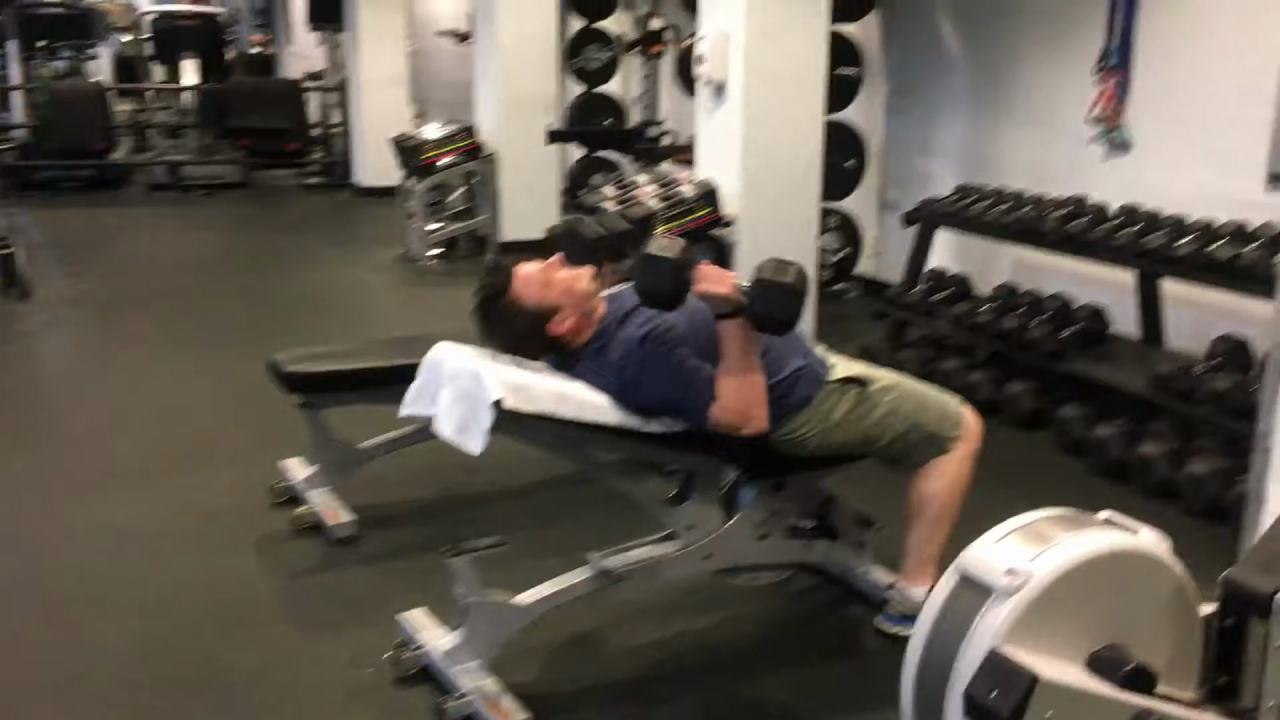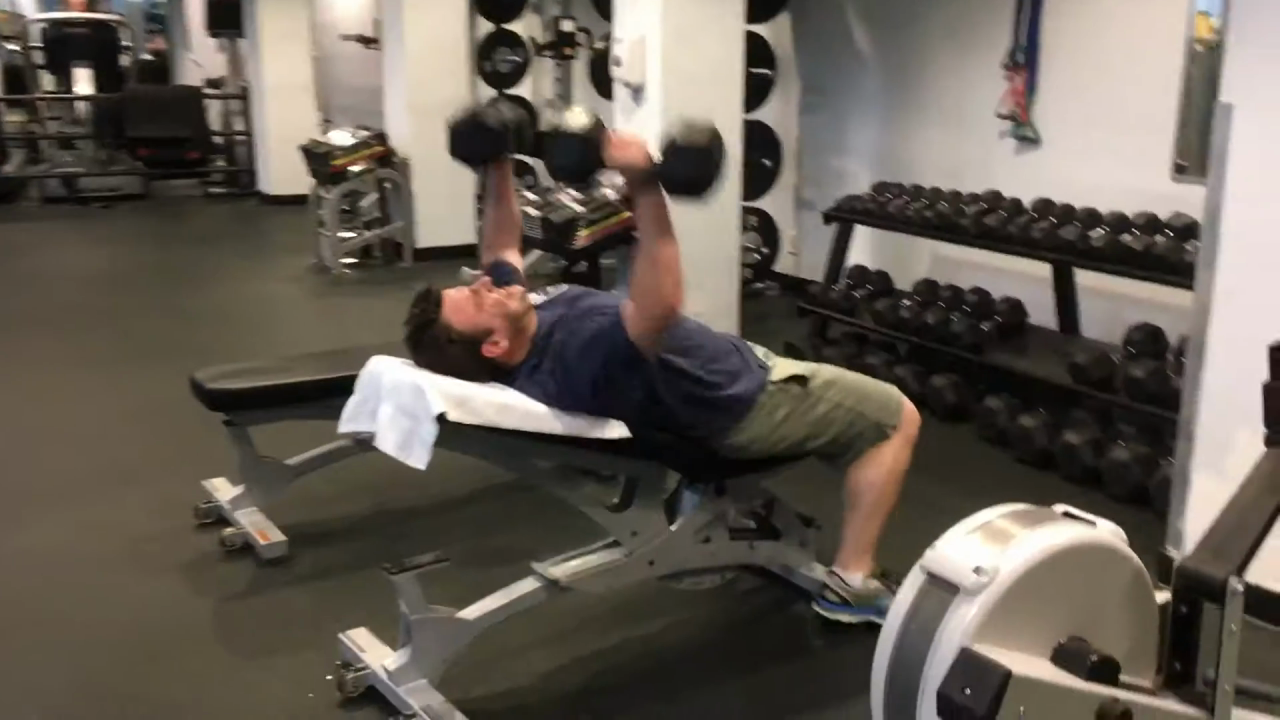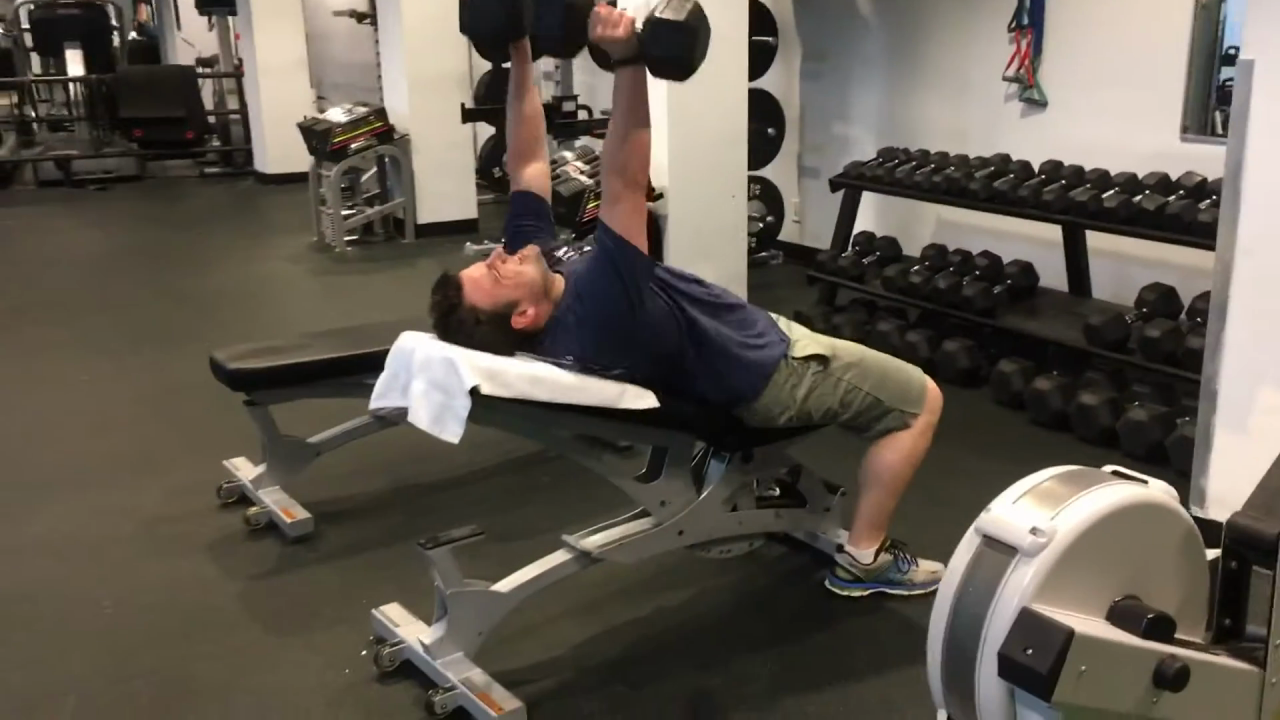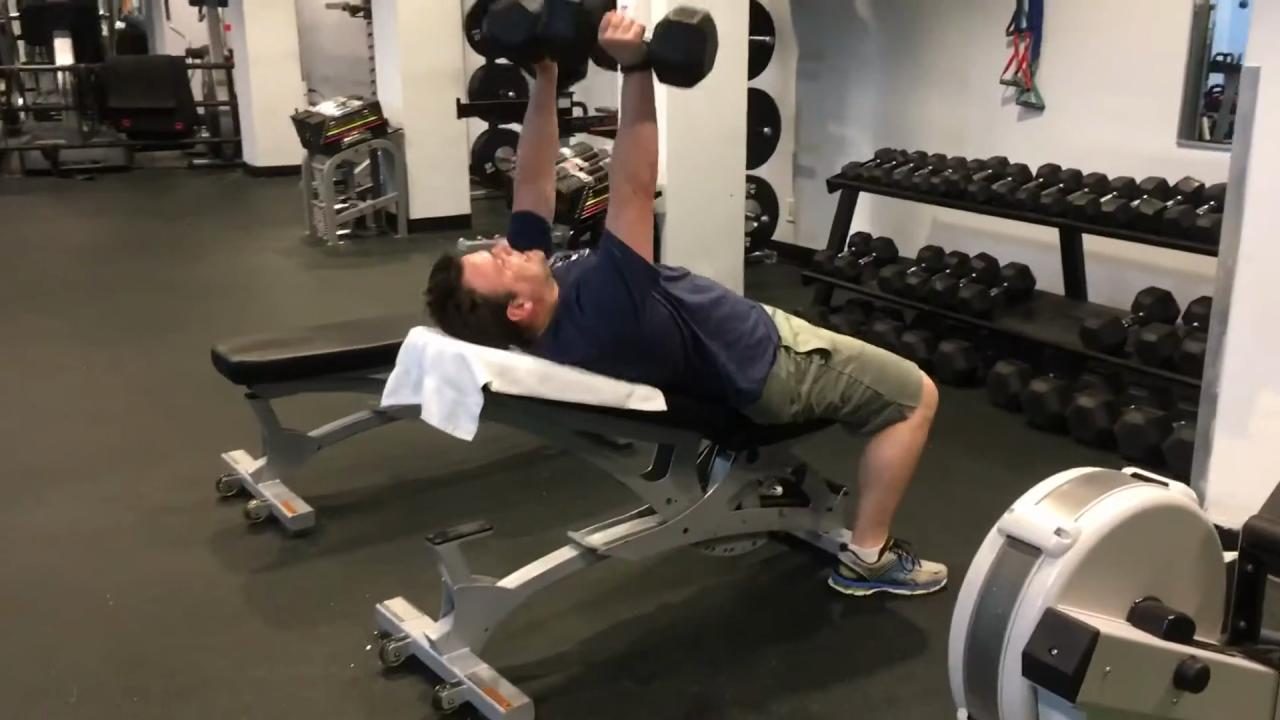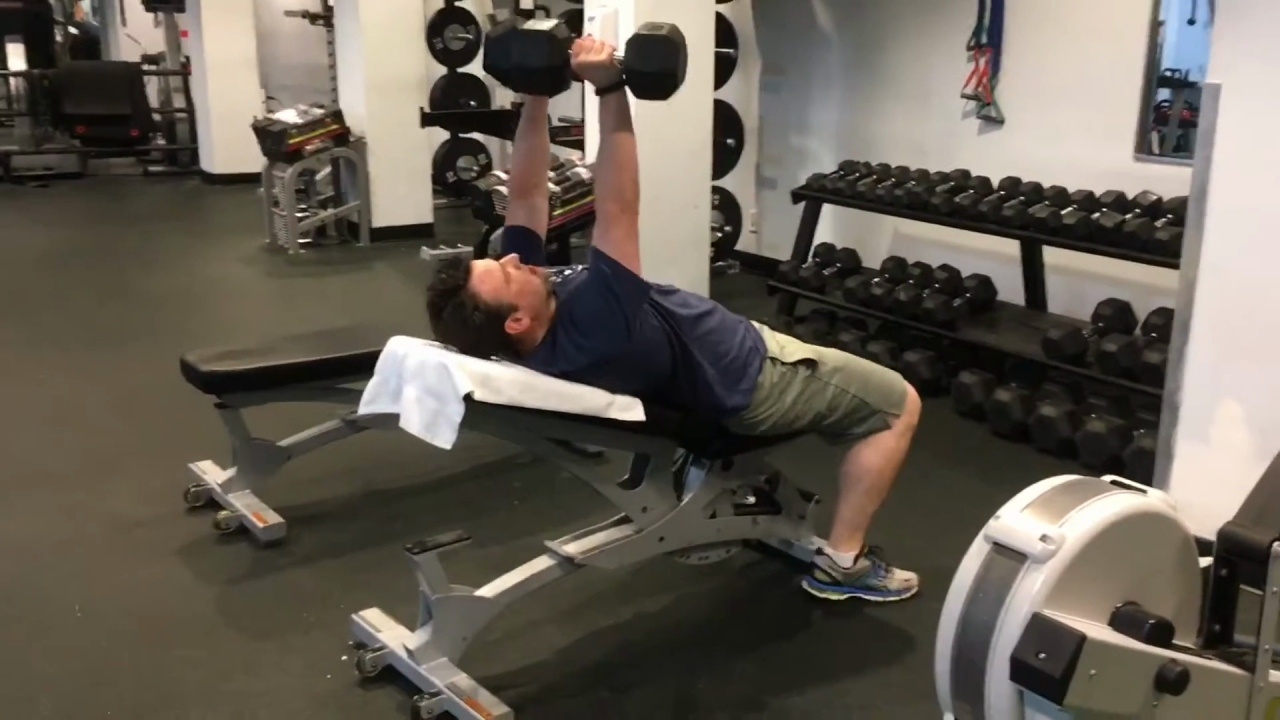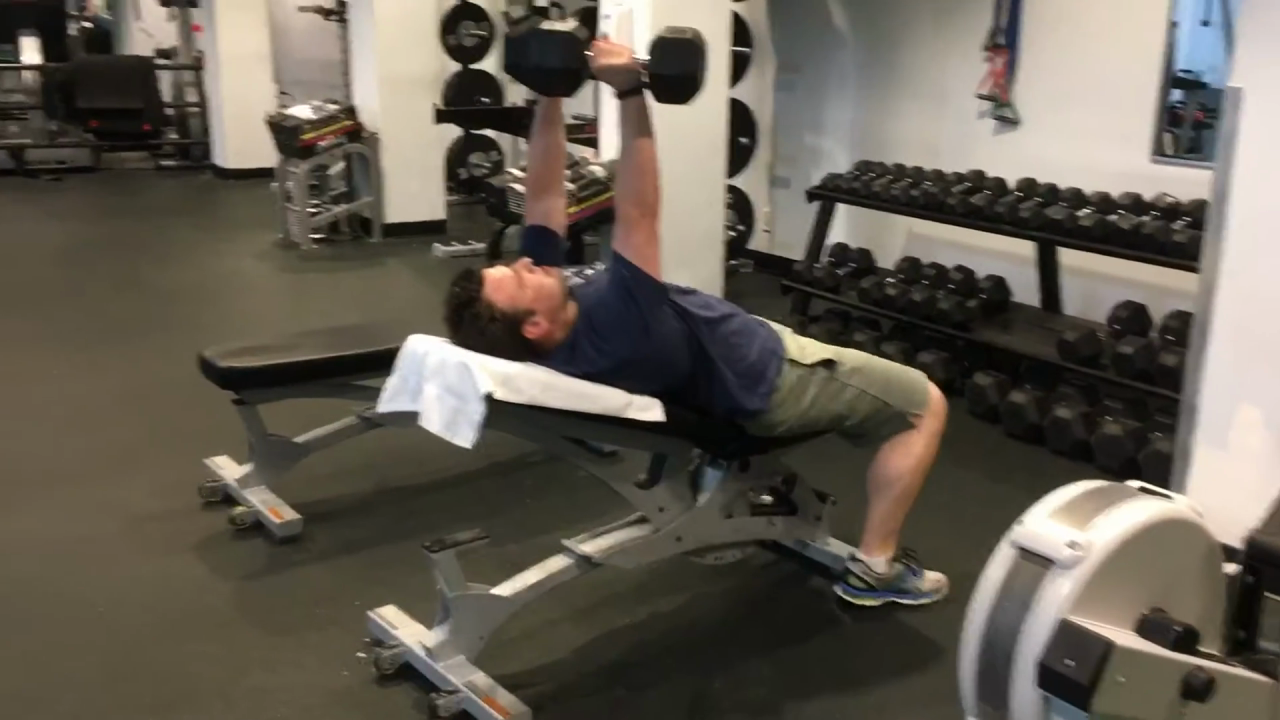
dt=0.3s
person 1, frame 1
left shoulder: (583, 340)
right shoulder: (631, 362)
right elbow: (747, 415)
right wrist: (729, 311)
right hip: (805, 396)
right knee: (960, 429)
right ankle: (914, 599)
person 1, frame 2
left shoulder: (511, 320)
right shoulder: (569, 366)
left elbow: (500, 250)
right elbow: (661, 305)
left wrist: (498, 169)
right wrist: (643, 183)
right hip: (741, 401)
right knee: (897, 417)
right ankle: (850, 585)
person 1, frame 3
left shoulder: (527, 251)
right shoulder: (594, 313)
left elbow: (526, 161)
right elbow: (625, 186)
left wrist: (519, 52)
right wrist: (627, 62)
left hip: (745, 338)
right hip: (766, 373)
right knee: (920, 401)
right ankle: (863, 559)
person 1, frame 4
left shoulder: (520, 280)
right shoulder: (599, 319)
left elbow: (535, 180)
right elbow: (632, 194)
left wrist: (545, 72)
right wrist: (635, 68)
left hip: (739, 330)
right hip: (762, 366)
right knee: (915, 395)
right ankle: (868, 557)
person 1, frame 5
left shoulder: (510, 297)
right shoulder: (594, 338)
left elbow: (527, 196)
right elbow: (618, 212)
left wrist: (536, 95)
right wrist: (609, 88)
right hip: (749, 379)
right knee: (899, 404)
right ankle: (842, 561)
person 1, frame 6
left shoulder: (535, 294)
right shoulder: (611, 340)
left elbow: (544, 195)
right elbow: (637, 216)
left wrist: (549, 94)
right wrist: (630, 91)
left hip: (743, 347)
right hip: (769, 380)
right knee: (925, 404)
right ankle: (875, 566)
